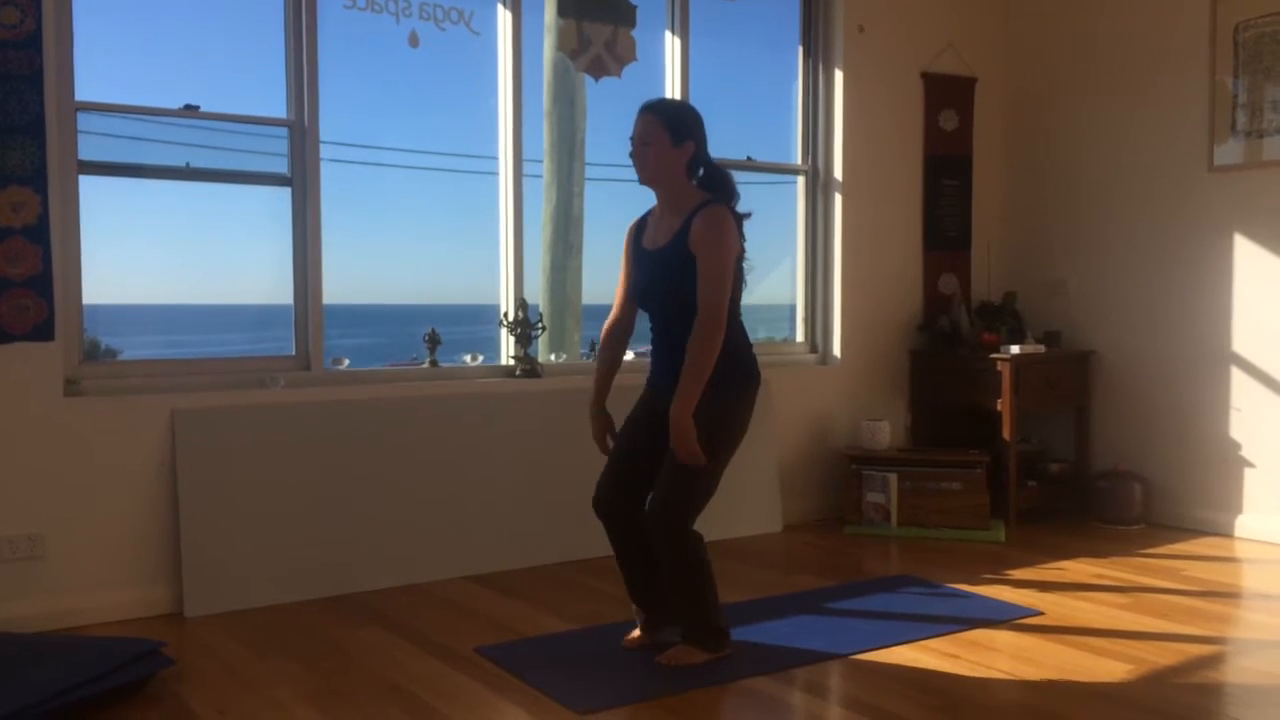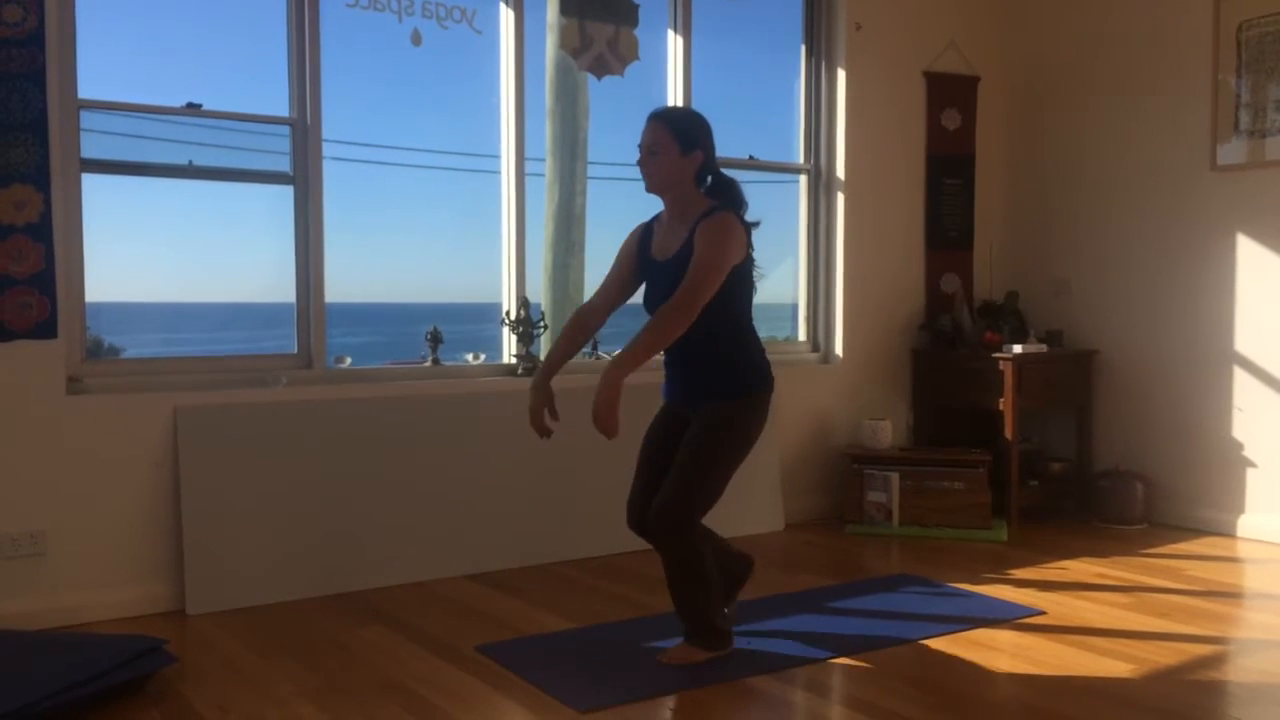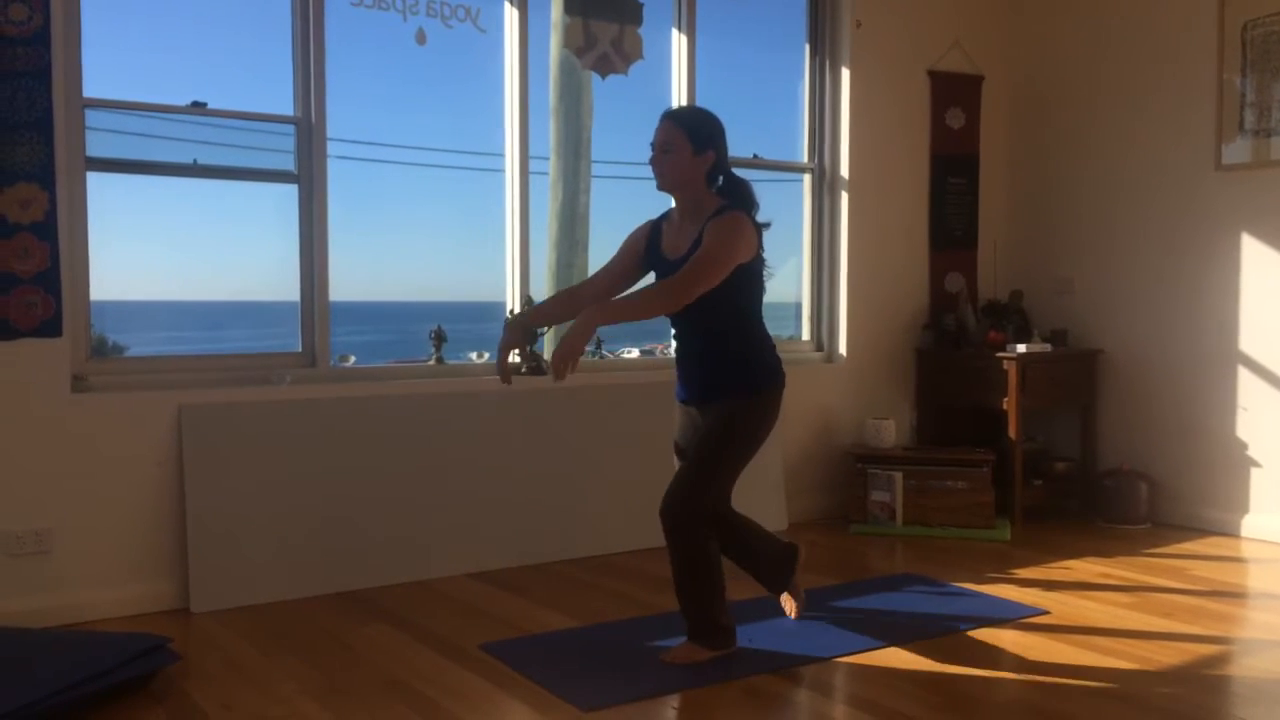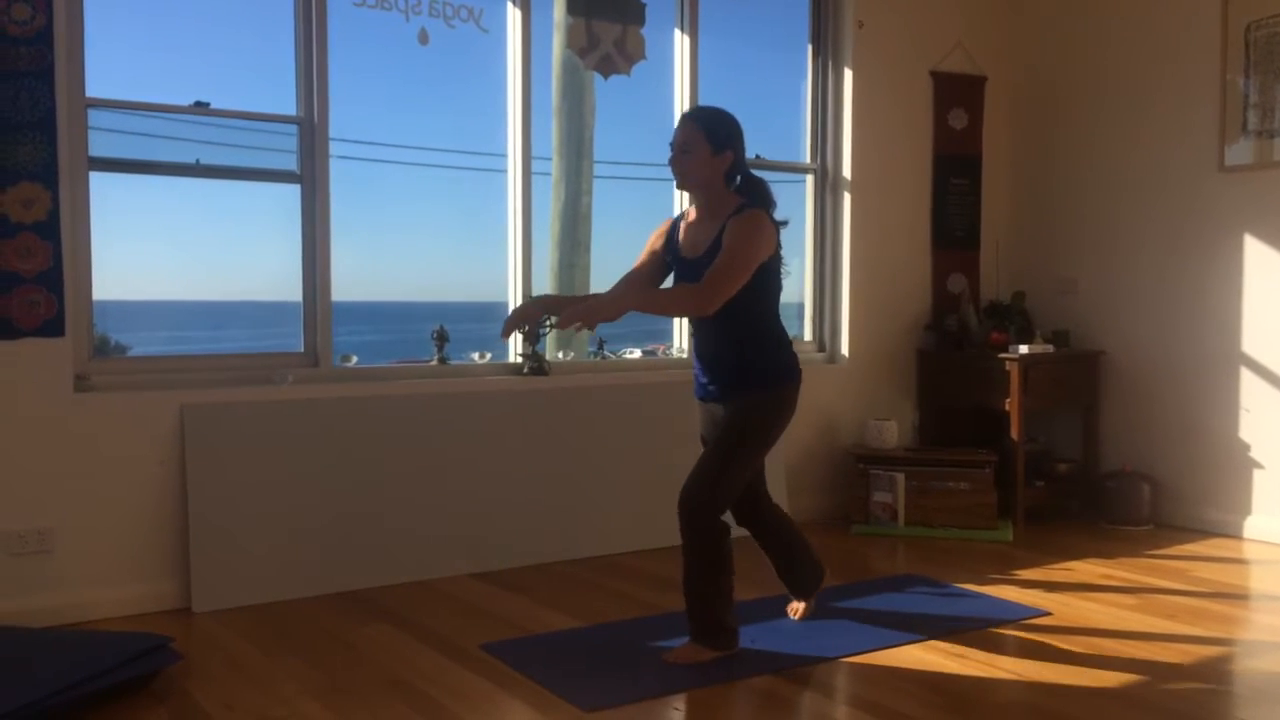
dt=0.4s
person 1, frame 1
left shoulder: (714, 221)
right shoulder: (640, 231)
left elbow: (712, 322)
right elbow: (620, 321)
left wrist: (684, 412)
right wrist: (598, 400)
left hip: (721, 389)
right hip: (663, 386)
left knee: (668, 514)
right knee: (612, 499)
left ankle: (706, 634)
right ankle: (657, 614)
person 1, frame 2
left shoulder: (721, 227)
right shoulder: (645, 237)
left elbow: (684, 313)
right elbow: (594, 310)
left wrist: (616, 376)
right wrist: (545, 375)
left hip: (736, 395)
right hip: (682, 397)
left knee: (669, 516)
right knee: (642, 514)
left ankle: (708, 634)
right ankle: (727, 568)
person 1, frame 3
left shoulder: (733, 226)
right shoulder: (653, 234)
left elbow: (676, 294)
right elbow: (588, 290)
left wrist: (592, 321)
right wrist: (526, 320)
left hip: (747, 392)
right hip: (695, 395)
left knee: (682, 510)
right knee: (707, 511)
left ankle: (711, 635)
right ankle: (782, 565)
person 1, frame 4
left shoulder: (752, 224)
right shoulder: (672, 233)
left elbow: (707, 299)
right elbow: (617, 299)
left wrist: (620, 302)
right wrist: (555, 304)
left hip: (765, 386)
right hip: (714, 390)
left knee: (699, 502)
right knee: (746, 499)
left ankle: (713, 635)
right ankle: (808, 580)
